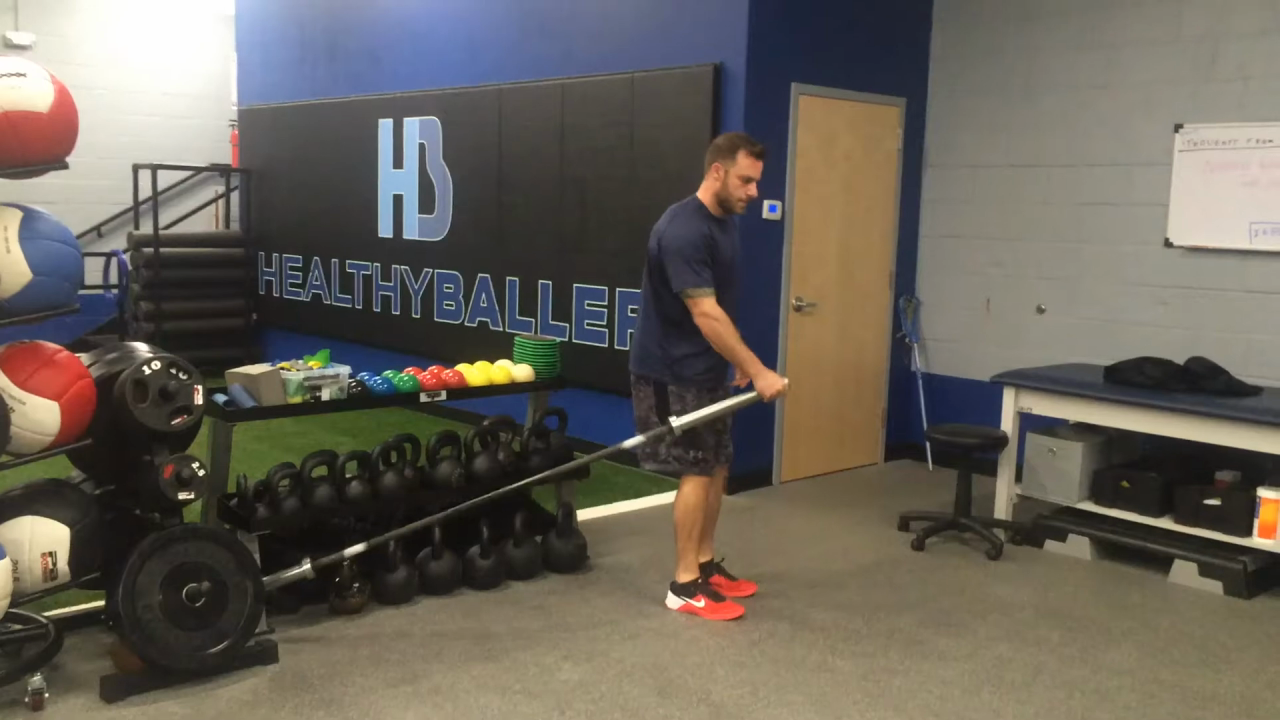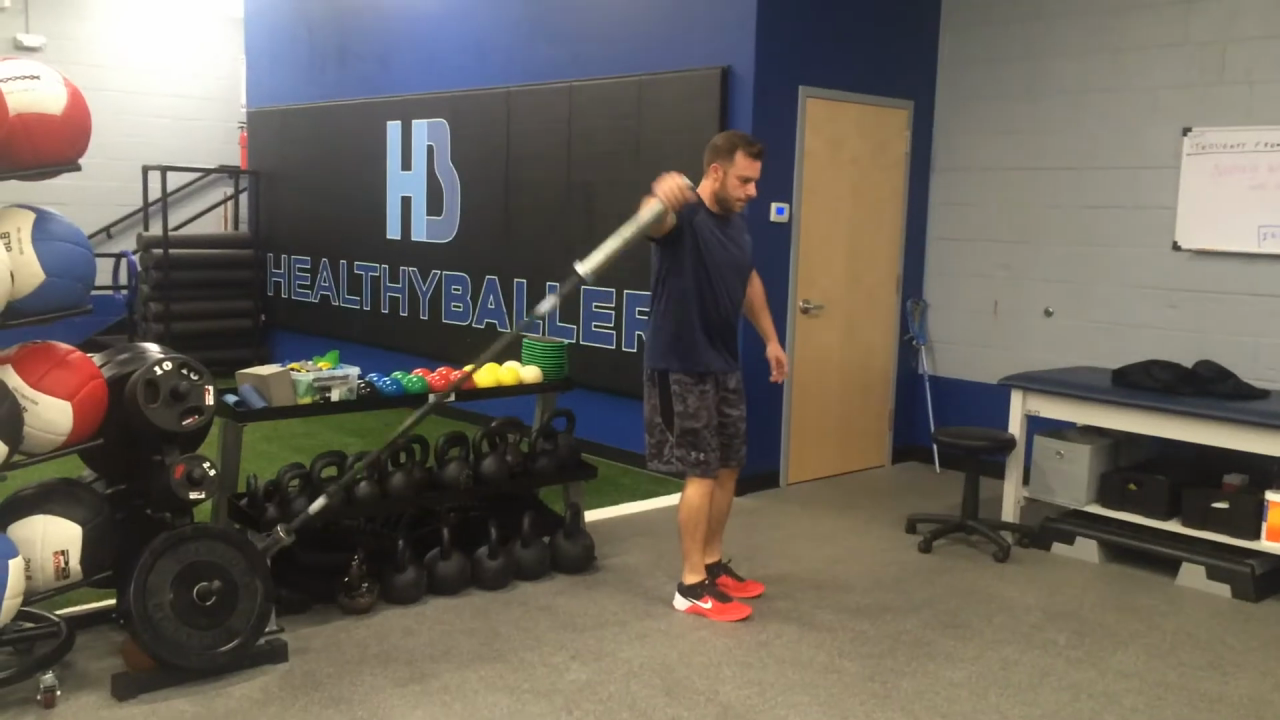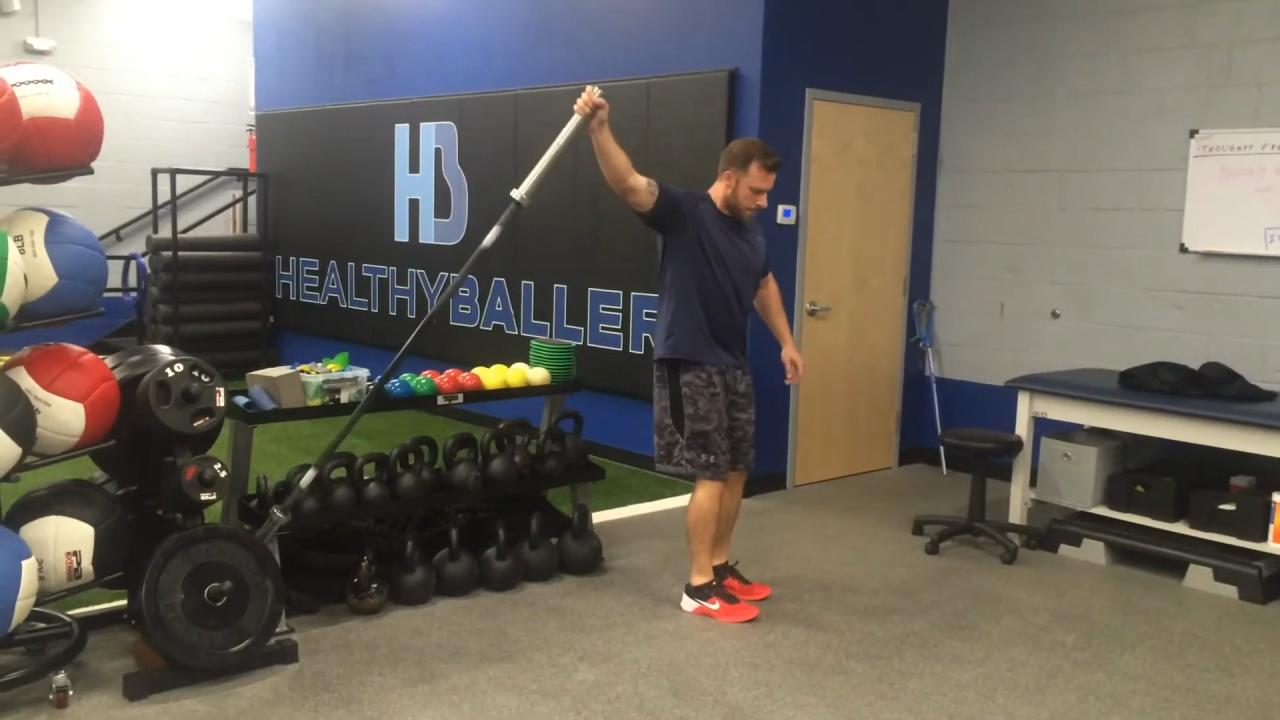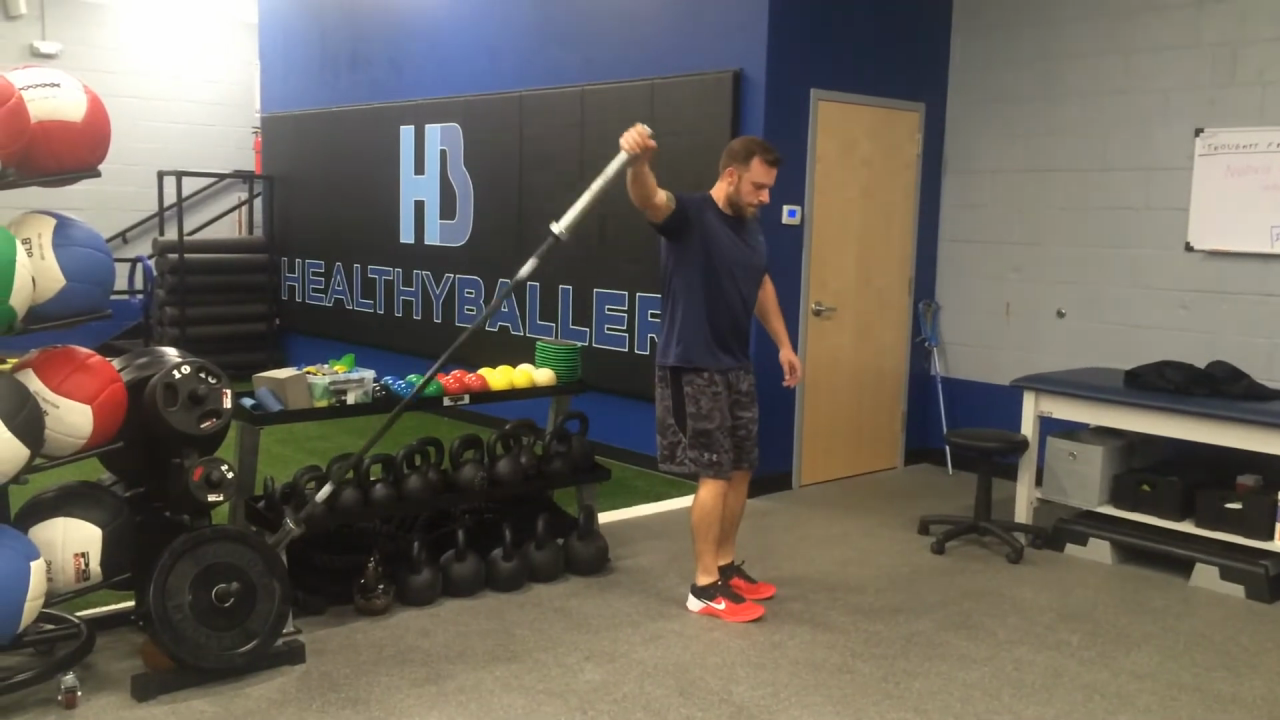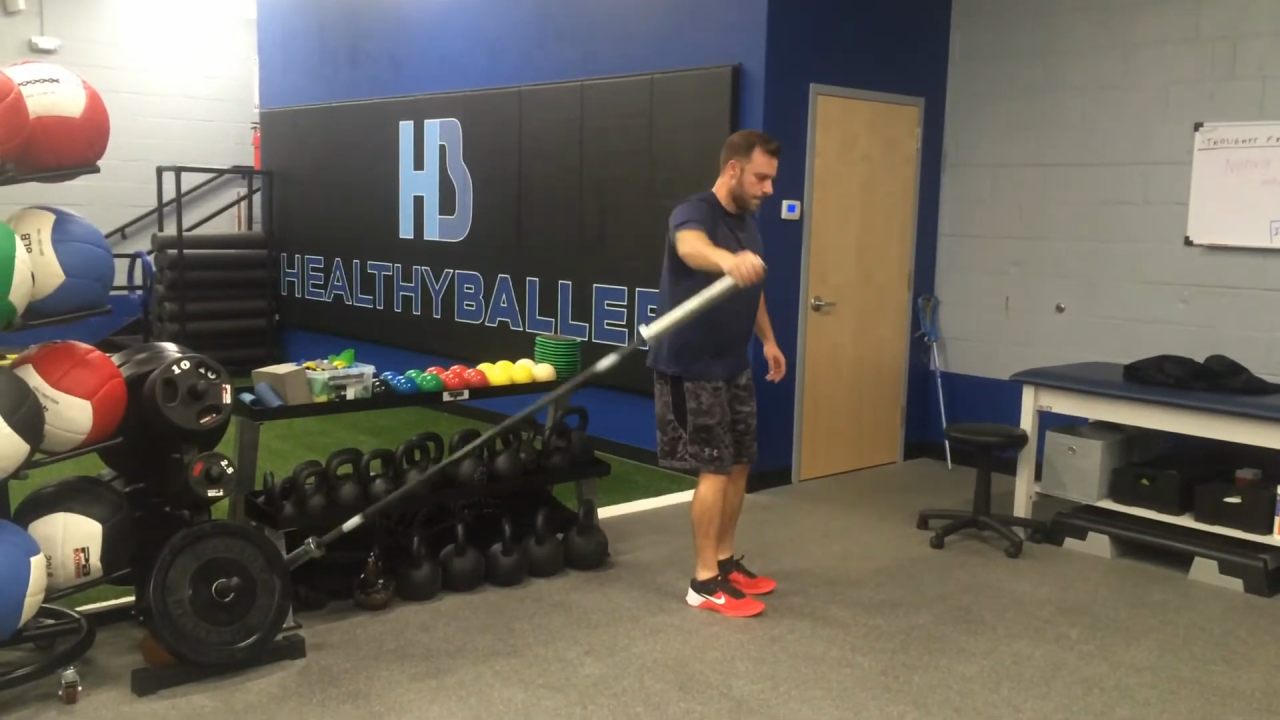
dt=0.5s
person 1, frame 1
left shoulder: (725, 221)
right shoulder: (684, 229)
right elbow: (705, 313)
left wrist: (739, 361)
right wrist: (757, 371)
left hip: (707, 368)
right hip: (672, 370)
left knee: (716, 467)
right knee: (696, 470)
left ankle: (705, 564)
right ankle: (685, 584)
person 1, frame 2
left shoulder: (734, 224)
right shoulder: (685, 216)
left elbow: (748, 282)
right elbow: (654, 221)
left wrist: (771, 340)
right wrist: (663, 197)
left hip: (723, 366)
right hip: (681, 369)
left knee: (727, 468)
right knee: (702, 472)
left ankle: (713, 565)
right ankle: (692, 585)
person 1, frame 3
left shoulder: (750, 230)
right shoulder: (684, 211)
left elbow: (764, 286)
right elbow: (626, 183)
left wrist: (787, 343)
right wrist: (598, 128)
left hip: (733, 366)
right hip: (689, 366)
left knee: (736, 471)
right knee: (711, 474)
left ankle: (720, 566)
right ankle: (699, 587)
person 1, frame 4
left shoulder: (751, 229)
right shoulder: (690, 215)
left elbow: (761, 288)
right elbow: (649, 201)
left wrist: (784, 345)
right wrist: (638, 160)
left hip: (736, 367)
right hip: (693, 368)
left knee: (740, 471)
right knee: (715, 474)
left ankle: (726, 566)
right ankle: (704, 586)
person 1, frame 5
left shoulder: (747, 220)
right shoulder: (696, 211)
right elbow: (691, 247)
left wrist: (768, 339)
right wrist: (730, 262)
left hip: (733, 365)
right hip: (694, 367)
left knee: (738, 464)
right knee: (714, 469)
left ankle: (725, 560)
right ankle: (704, 581)
